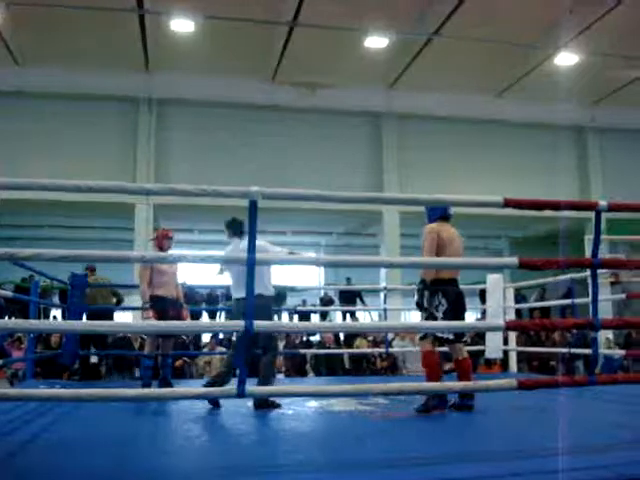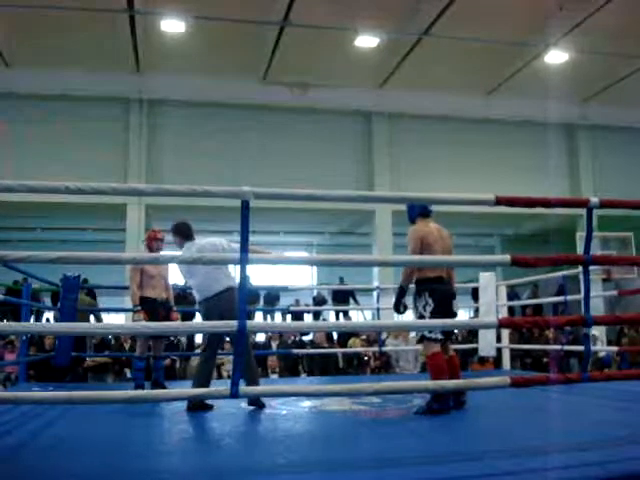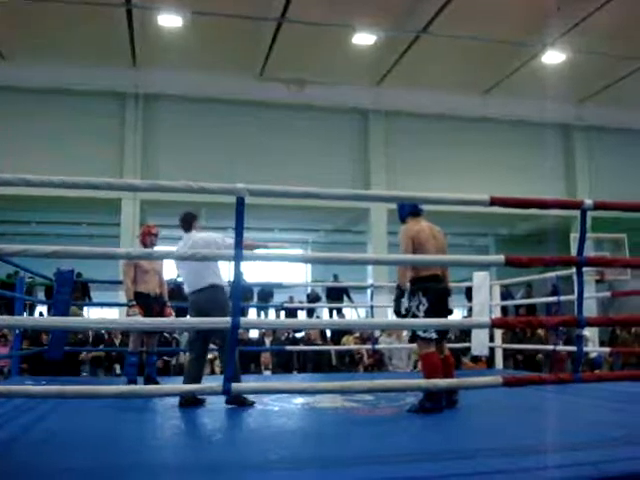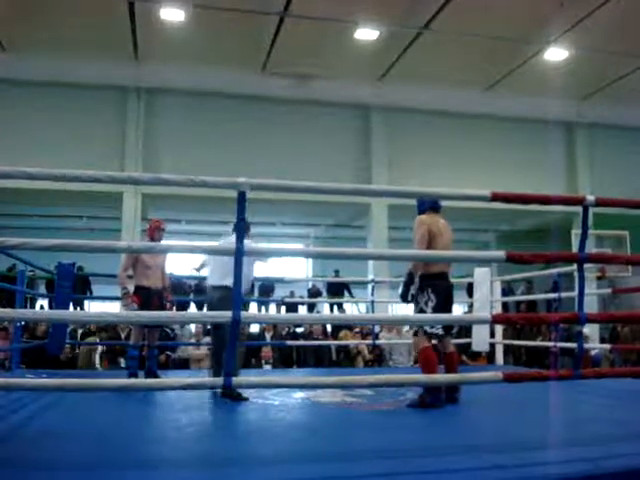
dt=0.5s
person 1, frame 1
left shoulder: (432, 229)
right shoulder: (456, 235)
left wrist: (422, 288)
left hip: (439, 290)
right hip: (454, 290)
left knee: (428, 341)
right knee: (456, 344)
left ankle: (437, 395)
right ankle: (466, 397)
person 1, frame 2
left shoulder: (417, 230)
right shoulder: (444, 232)
left elbow: (411, 265)
left wrist: (401, 292)
right wrist: (451, 295)
left hip: (427, 289)
right hip: (444, 288)
left knee: (431, 343)
right knee: (444, 343)
left ankle: (441, 399)
right ankle: (457, 394)
person 1, frame 3
left shoulder: (408, 230)
right shoulder: (438, 231)
left elbow: (405, 265)
right elbow: (445, 266)
left wrist: (399, 295)
right wrist: (447, 293)
left hip: (423, 288)
right hip: (439, 287)
left knee: (425, 343)
right knee: (439, 343)
left ankle: (433, 399)
right ankle: (449, 394)
person 1, frame 4
left shoulder: (422, 220)
right shoulder: (446, 226)
left wrist: (408, 281)
left hip: (430, 284)
right hip: (444, 283)
left knee: (423, 338)
right knee: (444, 338)
left ankle: (433, 393)
right ankle: (452, 390)
person 2, frame 1
left shoulder: (228, 252)
right shoulder: (260, 246)
left elbow: (223, 269)
right elbow: (287, 254)
left hip: (239, 304)
right hip: (261, 302)
left knee: (240, 349)
right knee: (268, 350)
left ankle: (214, 385)
right ankle: (262, 398)
person 2, frame 2
right shoulder: (214, 244)
right elbow: (246, 250)
left hip: (208, 304)
right hip: (228, 298)
left knee: (209, 351)
right knee: (243, 346)
left ankle: (196, 399)
right ankle: (254, 394)
person 2, frame 3
left shoulder: (180, 248)
right shoulder: (208, 238)
right elbow: (242, 245)
left hip: (194, 298)
right hip: (214, 294)
left knee: (197, 347)
right knee: (226, 343)
left ankle: (187, 395)
right ankle: (232, 394)
person 2, frame 4
left shoulder: (221, 244)
right shoulder: (245, 244)
left elbow: (206, 261)
left wrist: (199, 268)
left hip: (212, 293)
right hip: (228, 294)
left knee: (218, 339)
right knee: (234, 340)
left ankle: (217, 379)
right ankle: (228, 387)
person 3, frame 1
left shoulder: (173, 261)
right elbow: (144, 284)
left wrist: (182, 305)
right wrist: (147, 306)
left hip: (173, 303)
right hip: (157, 302)
left knee: (168, 344)
right knee: (151, 343)
left ankle: (165, 381)
right ankle: (146, 384)
person 3, frame 2
left shoulder: (164, 263)
right elbow: (134, 287)
left wrist: (173, 308)
right wrist: (137, 308)
left hip: (163, 305)
right hip: (147, 304)
left knee: (159, 346)
right knee: (142, 345)
left ankle: (158, 383)
right ankle: (139, 386)
person 3, frame 3
left shoulder: (159, 259)
right elbow: (127, 281)
left wrist: (166, 304)
right wrist: (131, 304)
left hip: (156, 301)
right hip: (141, 299)
left knee: (152, 342)
right knee: (135, 341)
left ankle: (150, 378)
right ankle: (131, 381)
person 3, frame 4
left shoulder: (163, 252)
right elbow: (122, 272)
left wrist: (166, 291)
right wrist: (125, 293)
left hip: (158, 295)
right hip: (142, 294)
left knee: (154, 337)
right knee: (137, 335)
left ankle: (151, 372)
right ankle: (132, 374)
